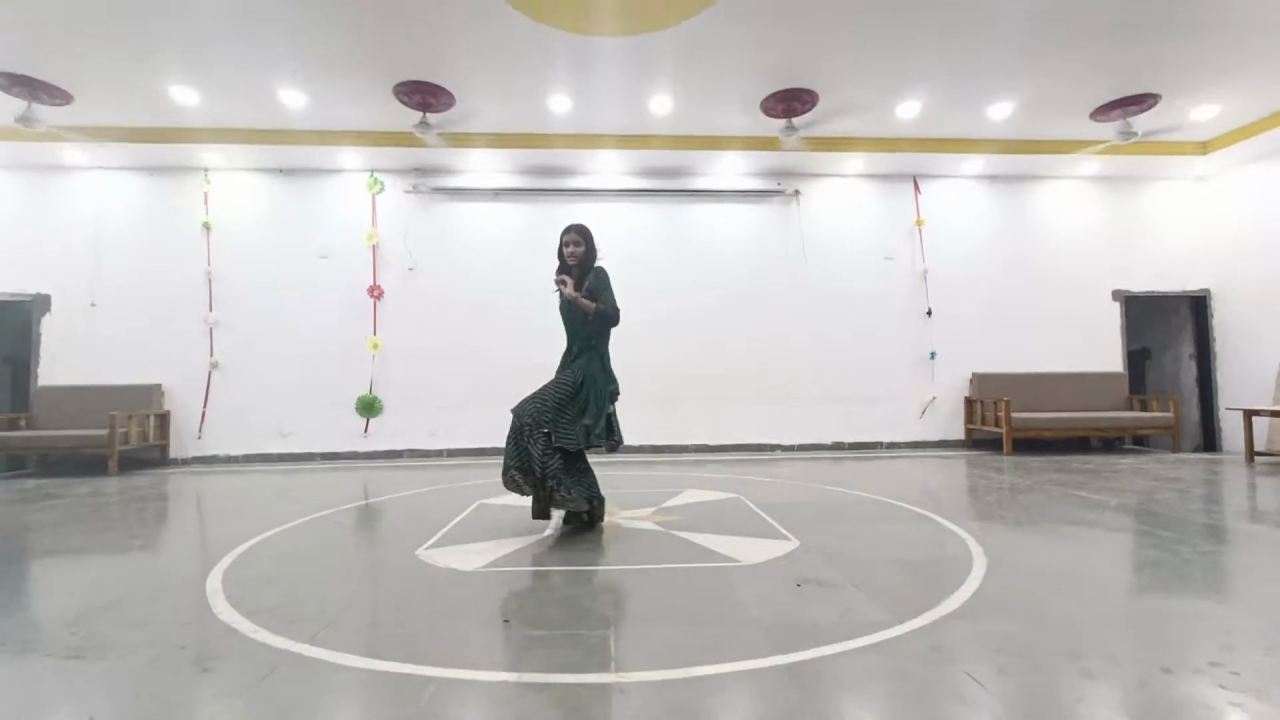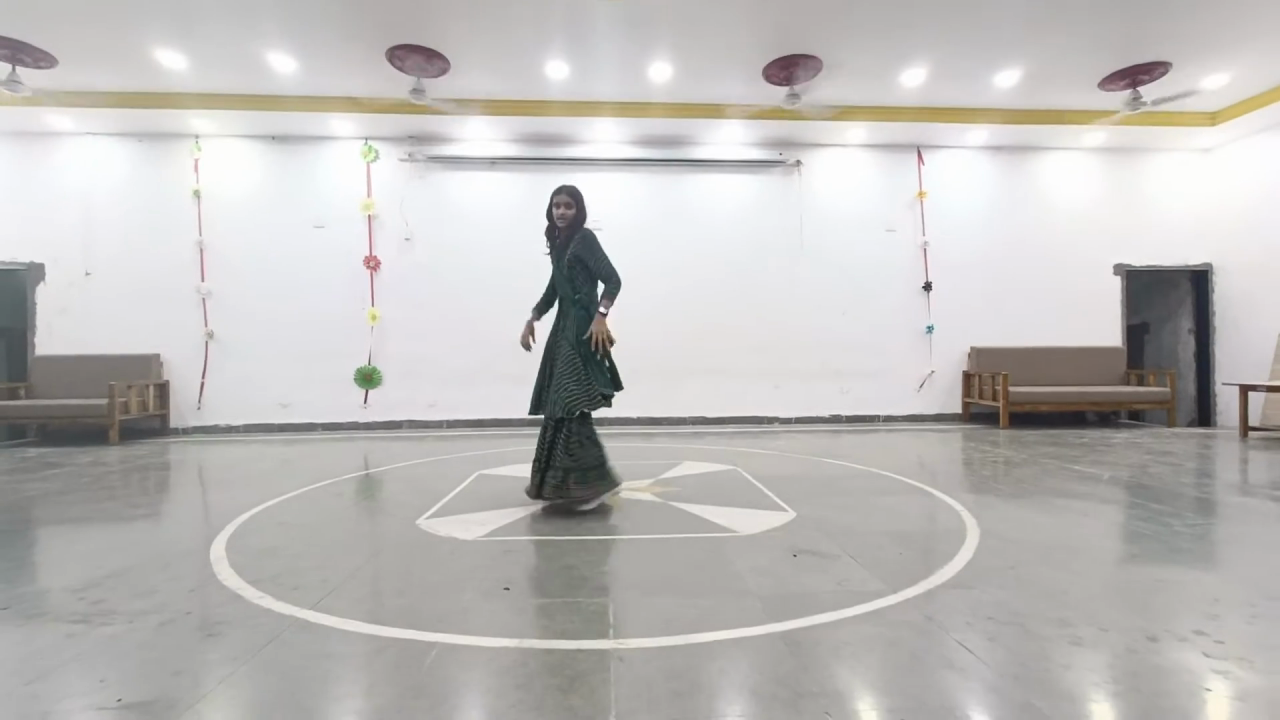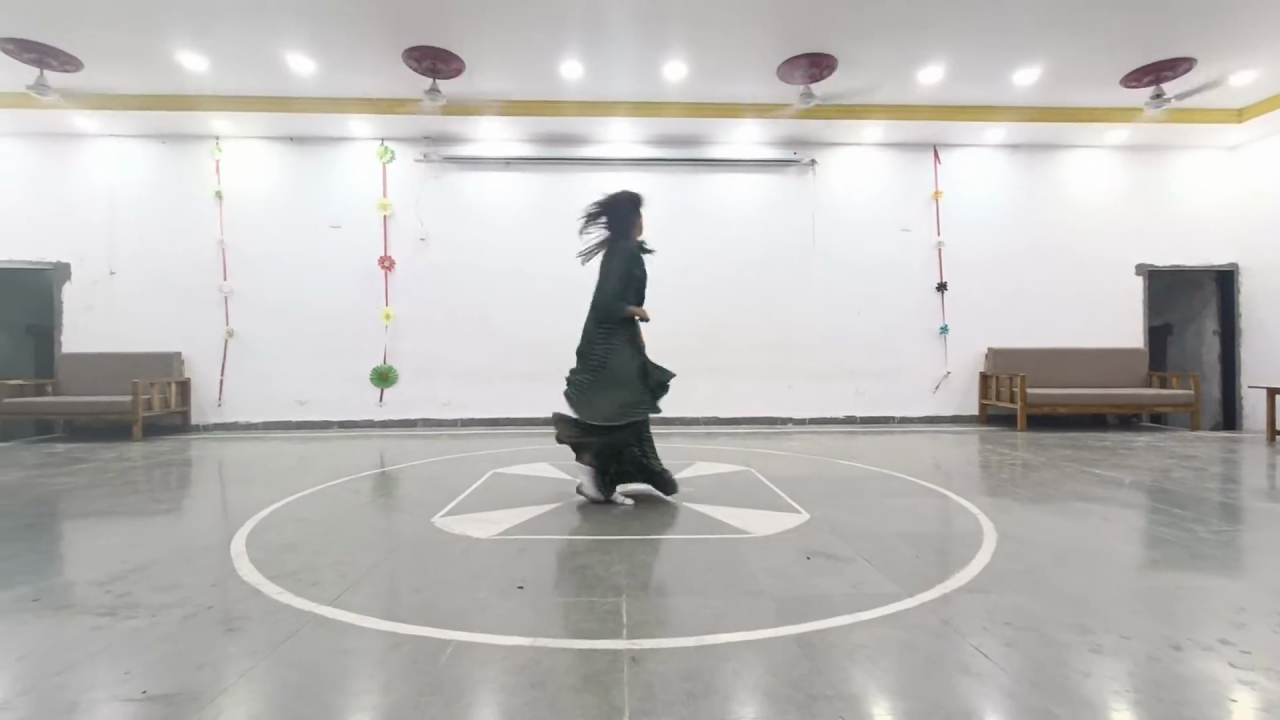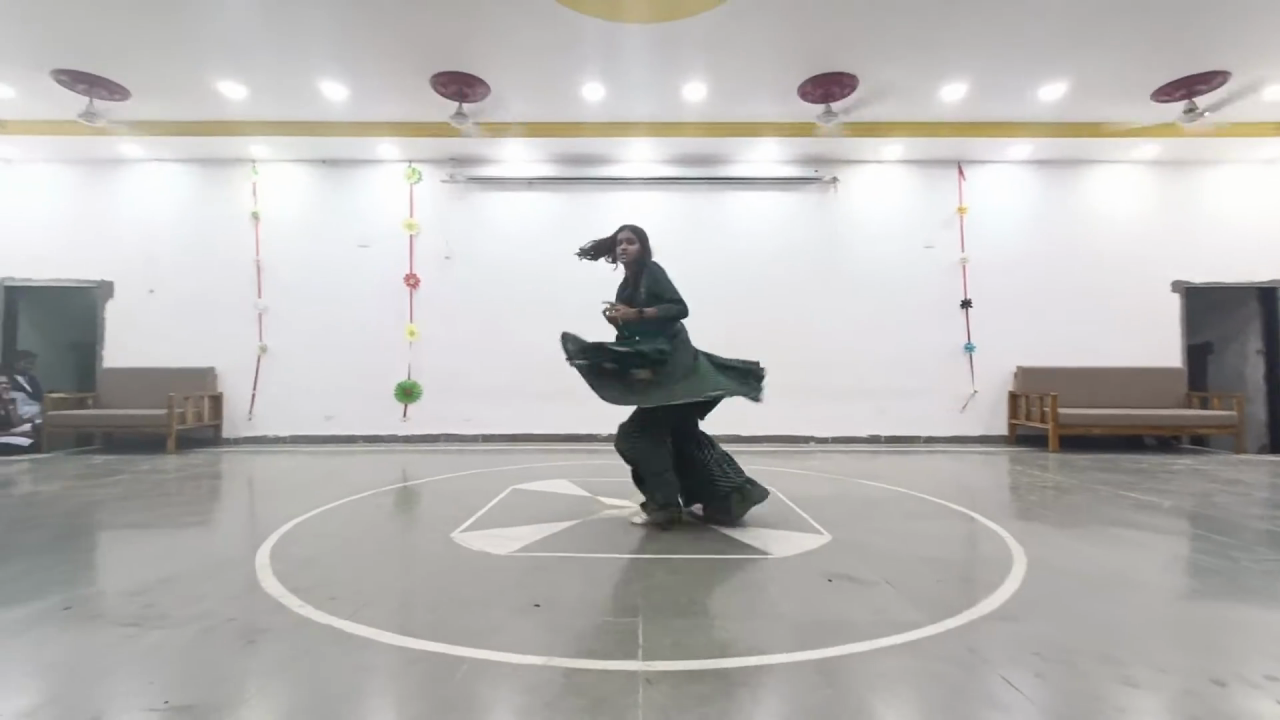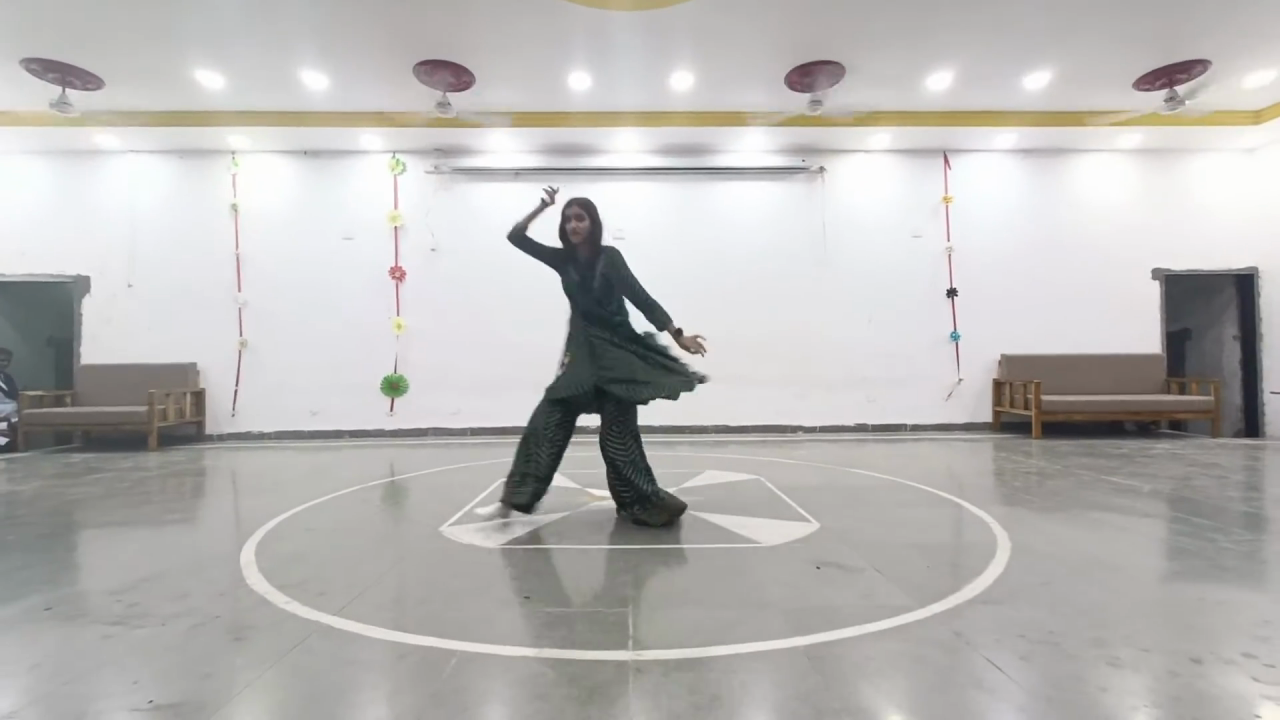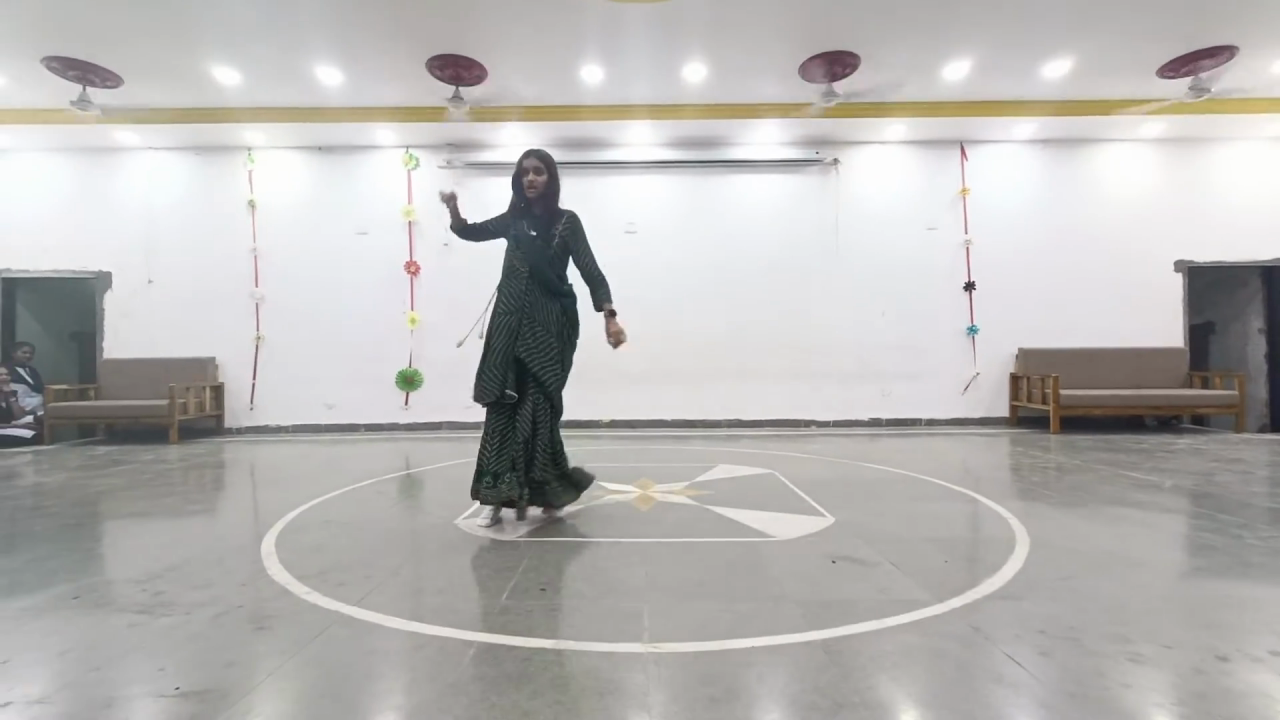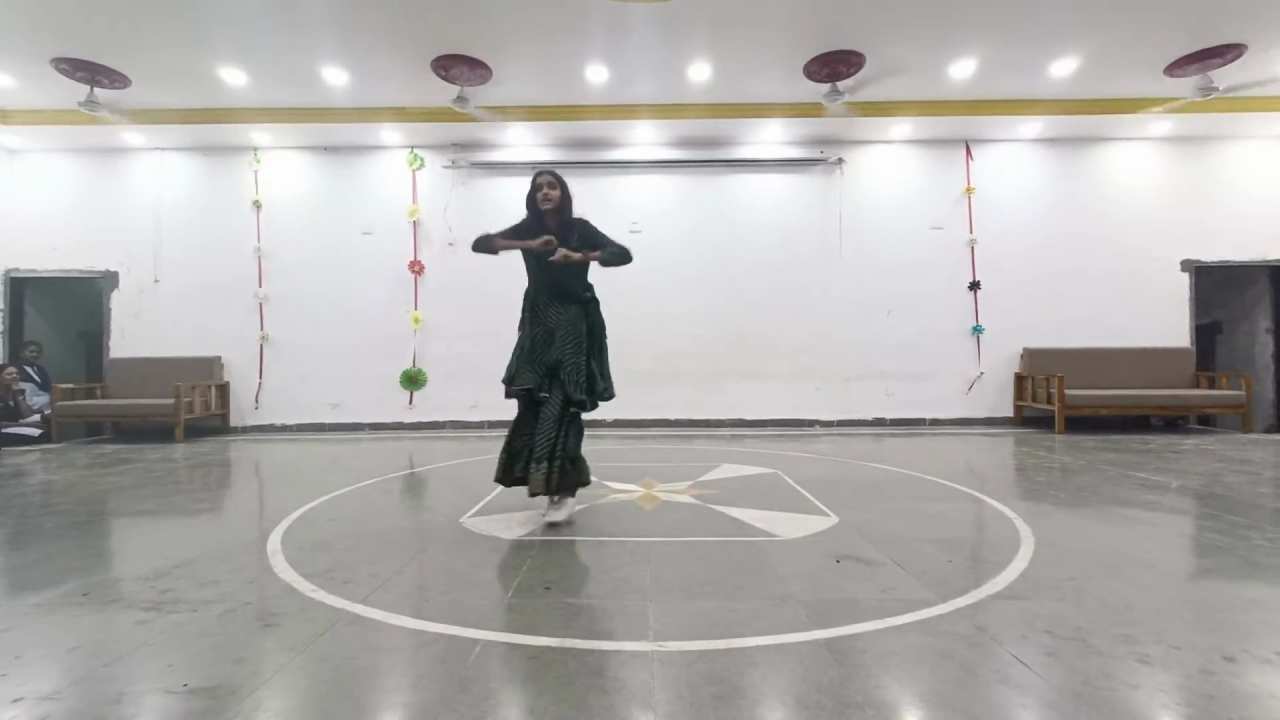
dt=0.5s
person 1, frame 1
left shoulder: (598, 276)
right shoulder: (567, 279)
left elbow: (612, 317)
left wrist: (577, 300)
left hip: (587, 367)
right hip: (573, 363)
left knee: (532, 419)
right knee: (564, 435)
left ankle: (561, 497)
right ankle: (583, 506)
person 1, frame 2
left shoulder: (584, 238)
right shoulder: (559, 244)
left elbow: (612, 279)
left wrist: (601, 315)
right wrist: (532, 320)
left hip: (582, 330)
right hip: (564, 329)
left knee: (569, 405)
right knee: (562, 405)
left ankle: (590, 485)
right ankle: (582, 482)
person 1, frame 3
left shoulder: (627, 251)
right shoulder: (626, 251)
right elbow: (605, 303)
left wrist: (633, 318)
right wrist: (636, 312)
left hip: (613, 338)
right hip: (608, 340)
left knee: (632, 407)
right knee: (625, 409)
left ankle: (603, 482)
person 1, frame 4
left shoulder: (652, 271)
right shoulder: (625, 287)
left elbow: (679, 308)
right elbow: (628, 337)
left wrist: (636, 315)
right wrist: (619, 321)
left hip: (673, 360)
right hip: (660, 362)
left knee: (642, 431)
right knee: (681, 436)
left ankle: (665, 507)
right ankle: (725, 501)
person 1, frame 5
left shoulder: (609, 257)
right shoulder: (563, 258)
left elbow: (640, 297)
right elbow: (515, 237)
left wrist: (677, 334)
right wrist: (540, 208)
left hip: (617, 350)
right hip: (581, 351)
left knee: (619, 431)
right knee: (547, 421)
left ankle: (644, 502)
right ankle: (513, 498)
person 1, frame 6
left shoulder: (566, 221)
right shoulder: (513, 219)
left elbow: (591, 271)
right elbow: (467, 232)
left wrist: (609, 317)
right wrist: (452, 209)
left hip: (549, 322)
right hip: (509, 319)
left knee: (537, 407)
right knee: (501, 404)
left ankle: (548, 491)
right ankle: (497, 496)
person 1, frame 7
left shoulder: (579, 228)
right shoulder: (528, 229)
left elbow: (623, 255)
right elbow: (479, 244)
left wrist: (582, 256)
right wrist: (528, 245)
left hip: (575, 320)
right hip: (538, 321)
left knee: (563, 399)
right knee: (533, 397)
left ankle: (562, 487)
right ankle: (548, 482)
